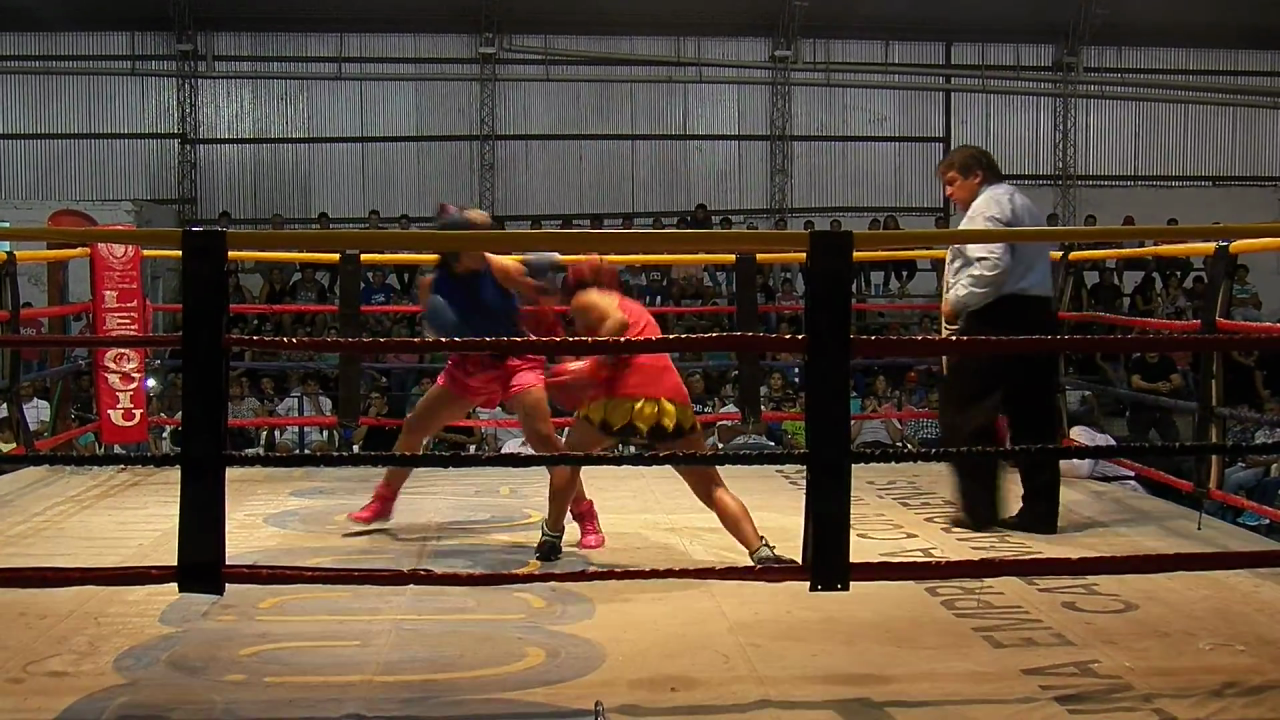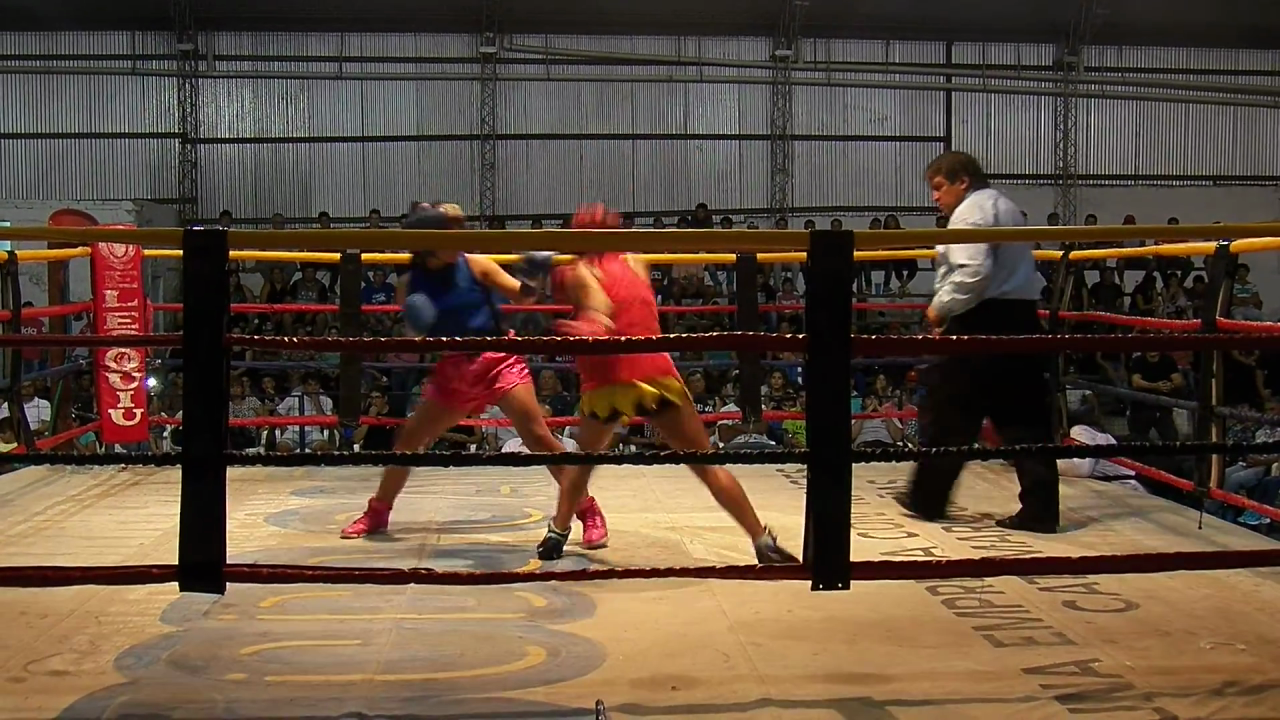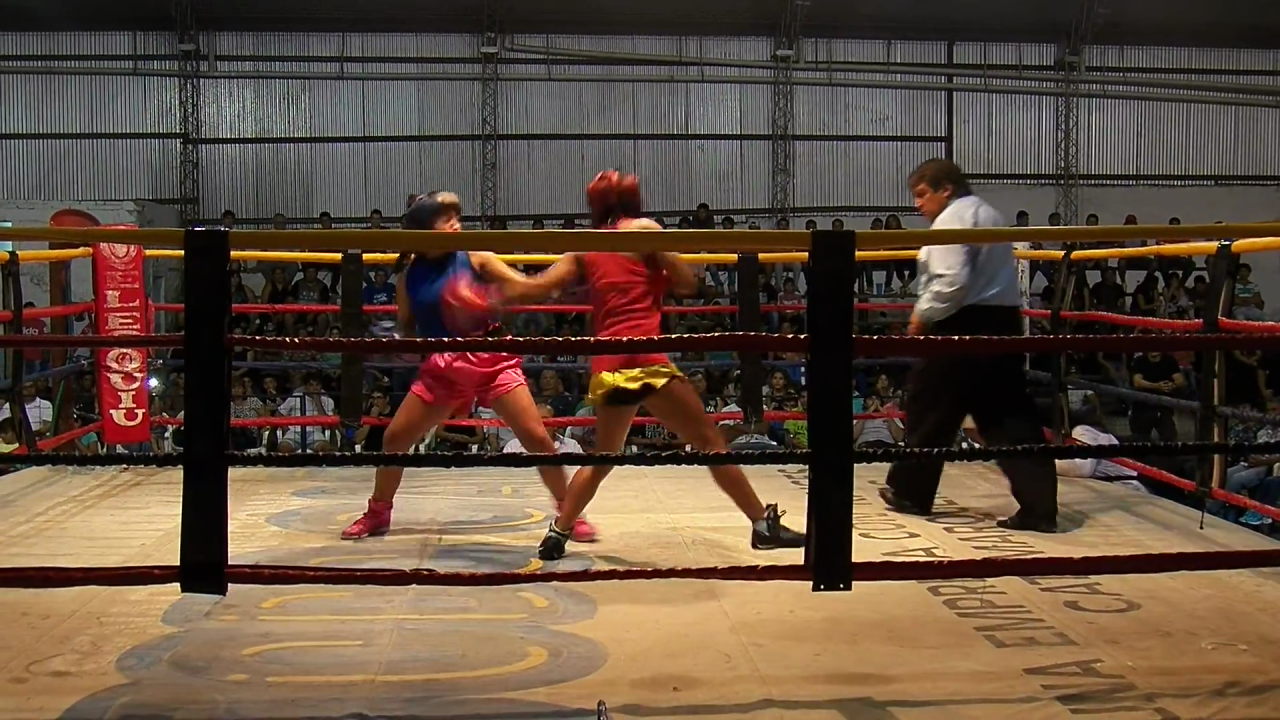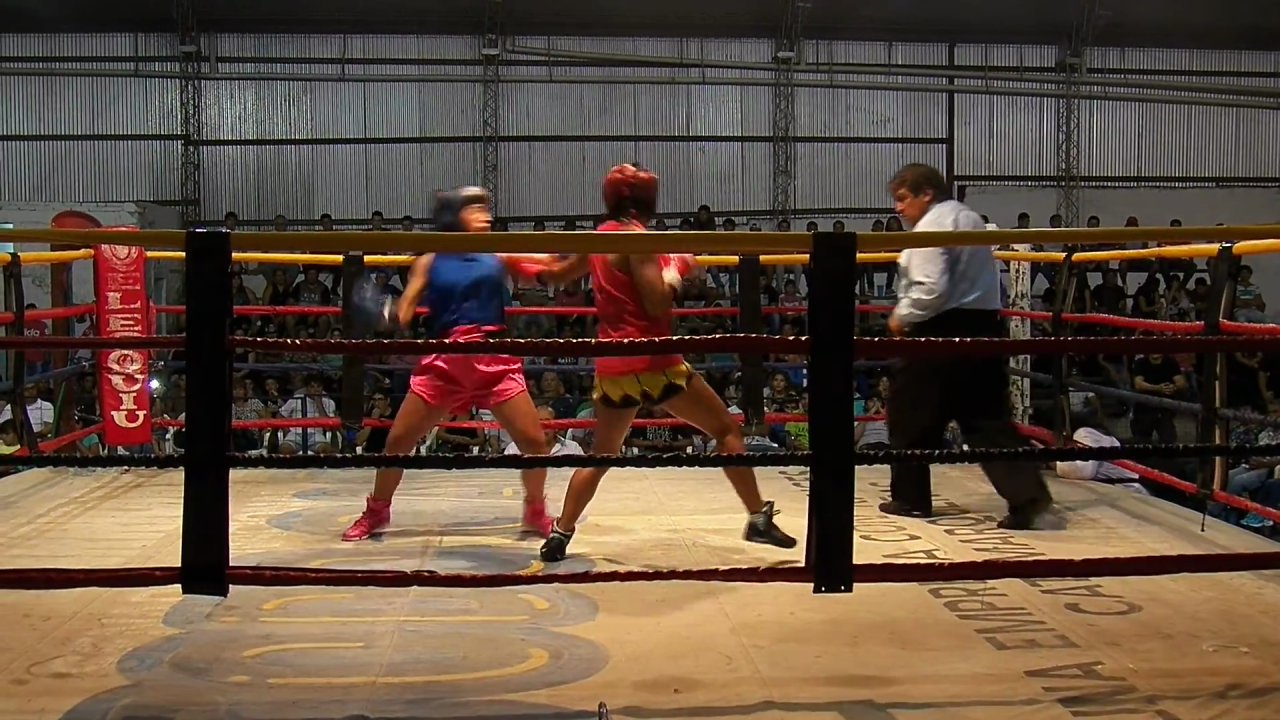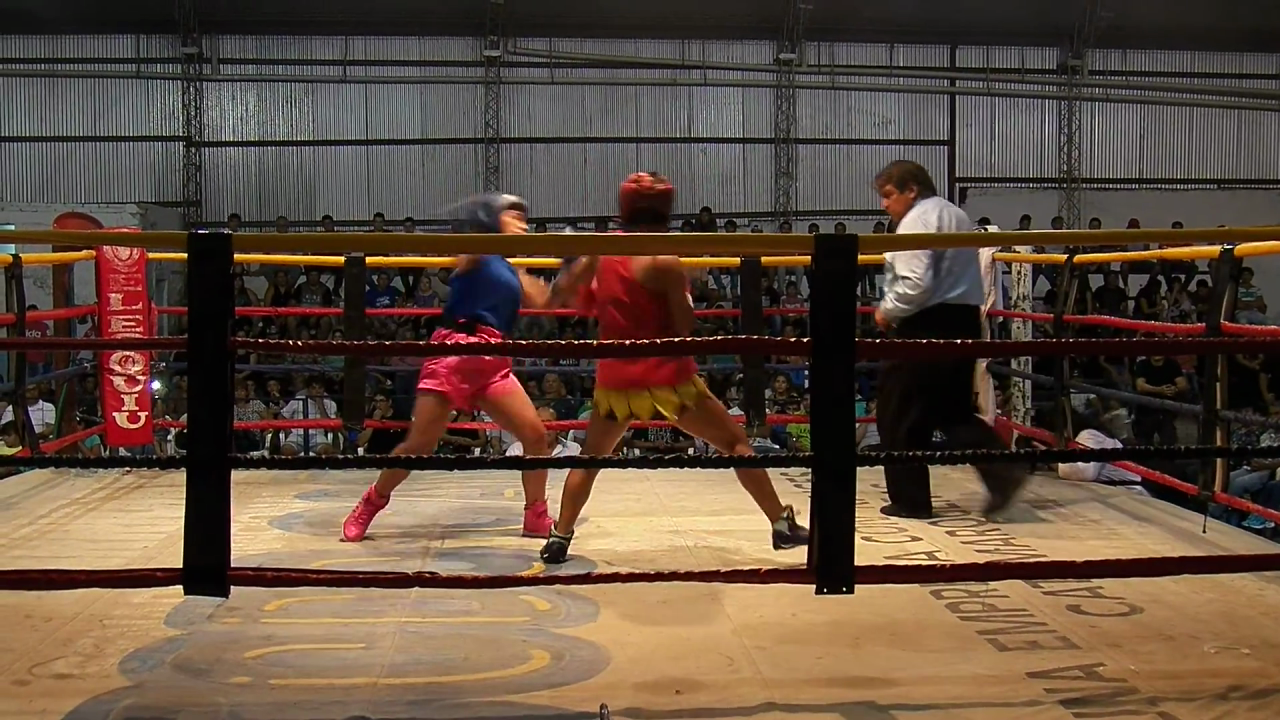
dt=0.1s
person 1, frame 1
left shoulder: (987, 206)
right shoulder: (1017, 202)
left elbow: (993, 267)
left wrist: (957, 300)
right wrist: (968, 305)
left hip: (998, 320)
right hip: (1034, 316)
left knee: (964, 414)
right knee: (1034, 417)
left ankle: (979, 508)
right ankle: (1039, 511)
person 1, frame 2
left shoulder: (972, 212)
right shoulder: (1007, 209)
left elbow: (975, 273)
left wrist: (940, 307)
left hip: (984, 323)
right hip: (1020, 319)
left knee: (947, 415)
right knee: (1025, 420)
left ankle: (927, 497)
right ankle: (1040, 510)
person 1, frame 3
left shoulder: (952, 220)
right shoulder: (988, 216)
left elbow: (954, 283)
left wrist: (922, 314)
left hip: (962, 330)
right hip: (1001, 324)
left knee: (928, 415)
right knee: (1013, 420)
left ankle: (910, 492)
right ankle: (1038, 507)
person 1, frame 4
left shoulder: (931, 226)
right shoulder: (971, 220)
left elbow: (931, 290)
left wrist: (900, 317)
left hip: (941, 331)
right hip: (983, 327)
left knee: (909, 416)
right knee: (988, 418)
left ankle: (909, 498)
right ankle: (1026, 494)
person 1, frame 5
left shoulder: (916, 223)
right shoulder: (957, 217)
left elbow: (917, 285)
left wrist: (886, 311)
left hip: (927, 327)
right hip: (963, 322)
left knee: (900, 416)
right knee: (955, 413)
left ankle: (909, 498)
right ankle: (1002, 475)
person 2, frame 1
left shoulder: (584, 300)
right shoulder: (633, 305)
left elbow: (616, 323)
left wrist: (589, 367)
left hip: (617, 394)
right hip: (668, 397)
left knee: (571, 456)
right knee: (712, 488)
left ankle: (551, 538)
right ankle: (762, 552)
person 2, frame 2
left shoulder: (574, 272)
right shoulder: (633, 263)
left elbow: (602, 310)
left hip: (606, 381)
right hip: (654, 373)
left knee: (584, 457)
right knee: (708, 464)
left ankle: (555, 537)
right ankle: (764, 541)
person 2, frame 3
left shoulder: (583, 252)
right shoulder: (644, 231)
left elbow: (543, 285)
right elbow: (686, 283)
left hip: (607, 363)
right hip: (643, 359)
left knee: (602, 457)
right knee: (710, 443)
left ankle: (557, 533)
right ankle: (763, 522)
person 2, frame 4
left shoulder: (599, 237)
right shoulder: (637, 238)
left elbow: (558, 273)
right elbow: (660, 306)
right wrist: (672, 274)
left hip: (611, 368)
right hip: (651, 363)
left knee: (600, 456)
right knee: (728, 429)
left ankle: (559, 534)
right ankle: (760, 518)
person 2, frame 5
left shoulder: (601, 251)
right shoulder: (665, 262)
right elbow: (683, 328)
right wrist: (684, 295)
left hip: (614, 379)
right hip: (666, 377)
left knee: (590, 457)
right knee: (735, 442)
left ankle: (559, 538)
right ankle: (782, 524)
person 3, frame 1
left shoulder: (499, 267)
right shoulder: (432, 284)
left elbow: (540, 291)
right elbow: (435, 330)
left wrist: (542, 279)
right wrist: (436, 328)
left hip: (515, 361)
right hip: (467, 367)
left knee: (542, 434)
right knee: (413, 427)
left ankle: (585, 515)
right ankle: (383, 500)
person 3, frame 2
left shoulder: (475, 266)
right shoulder: (410, 284)
left elbow: (521, 295)
right elbow: (416, 333)
left wrist: (532, 281)
right wrist: (415, 324)
left hip: (497, 361)
right hip: (452, 371)
left knee: (541, 438)
right knee: (406, 440)
left ankle: (587, 512)
right ankle: (376, 515)
person 3, frame 3
left shoulder: (476, 260)
right shoulder: (409, 275)
left elbow: (524, 288)
right elbow: (407, 328)
left hip: (491, 361)
right hip: (440, 368)
left knee: (536, 437)
right knee: (393, 438)
left ankle: (569, 513)
right ankle: (377, 515)
person 3, frame 4
left shoulder: (497, 256)
right shoulder: (432, 260)
right elbow: (405, 310)
right wrist: (386, 314)
left hip: (495, 360)
right hip: (445, 360)
left knee: (534, 440)
right knee: (398, 441)
left ankle: (536, 514)
right ankle: (375, 512)
person 3, frame 5
left shoulder: (511, 271)
right shoulder: (474, 253)
left elbow: (545, 301)
left wrist: (574, 265)
left hip: (493, 362)
right hip: (454, 354)
left knee: (536, 435)
right knee: (420, 444)
left ankle: (536, 516)
right ankle: (371, 504)
